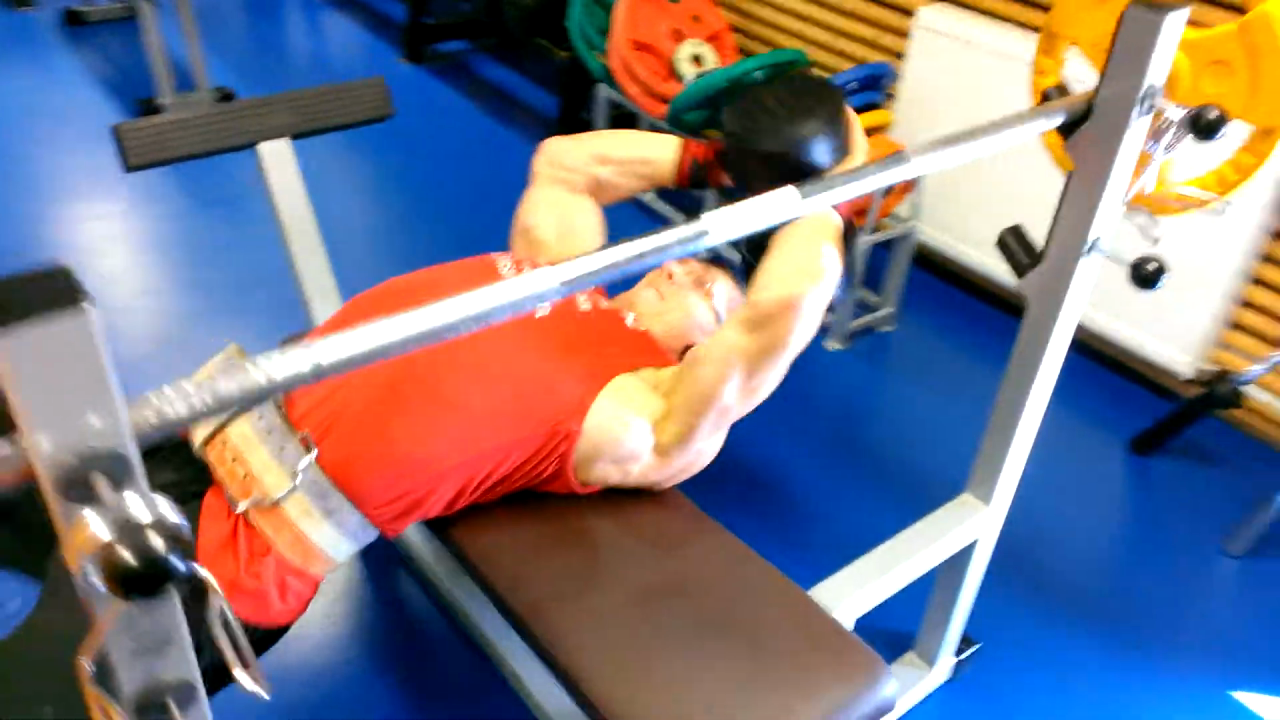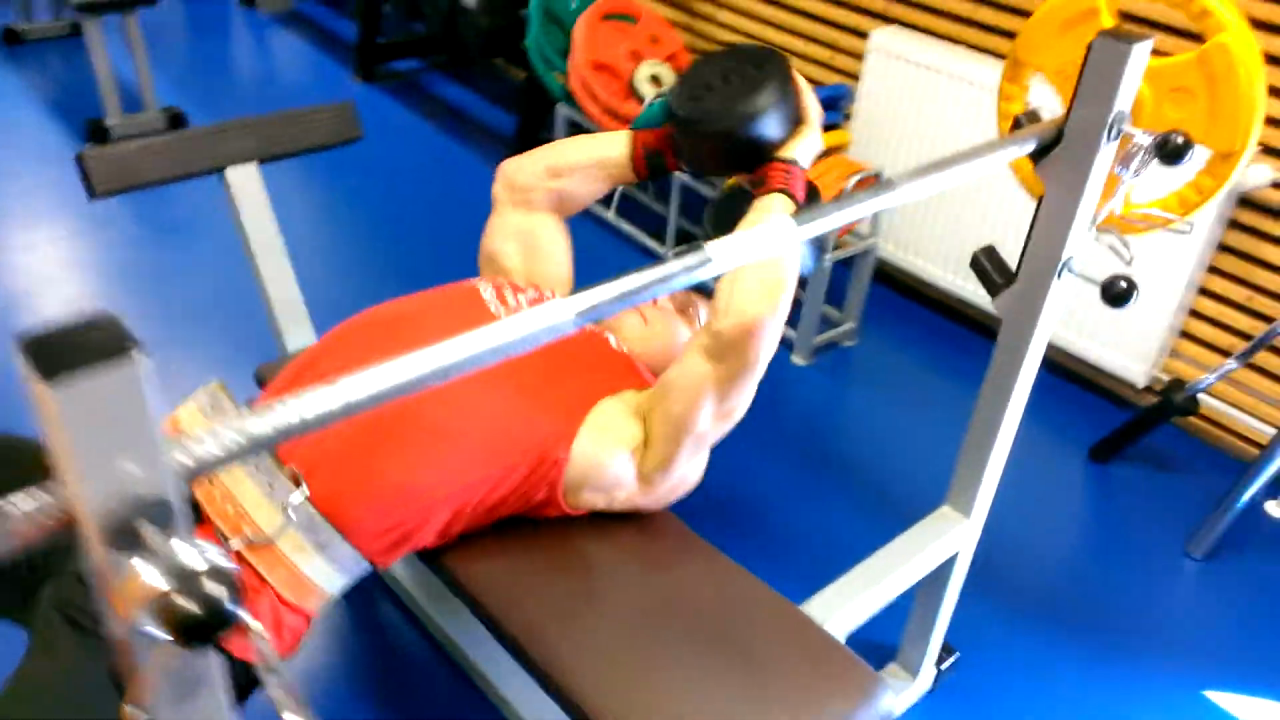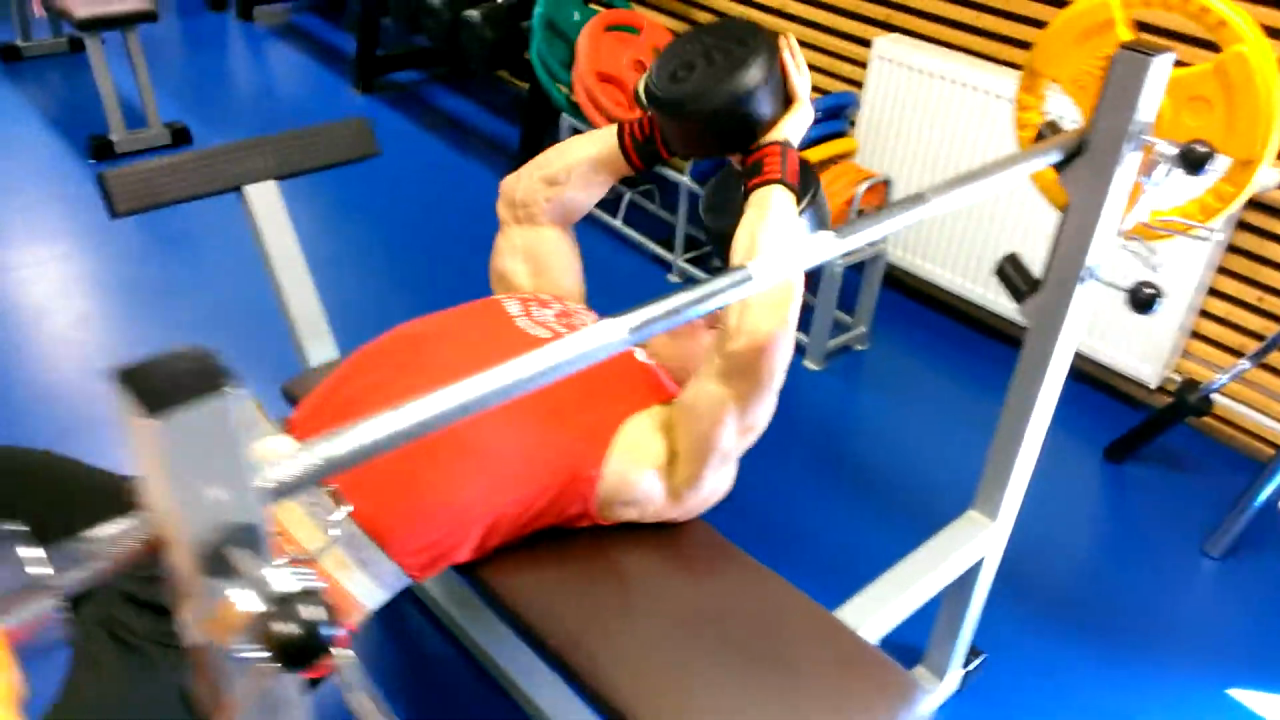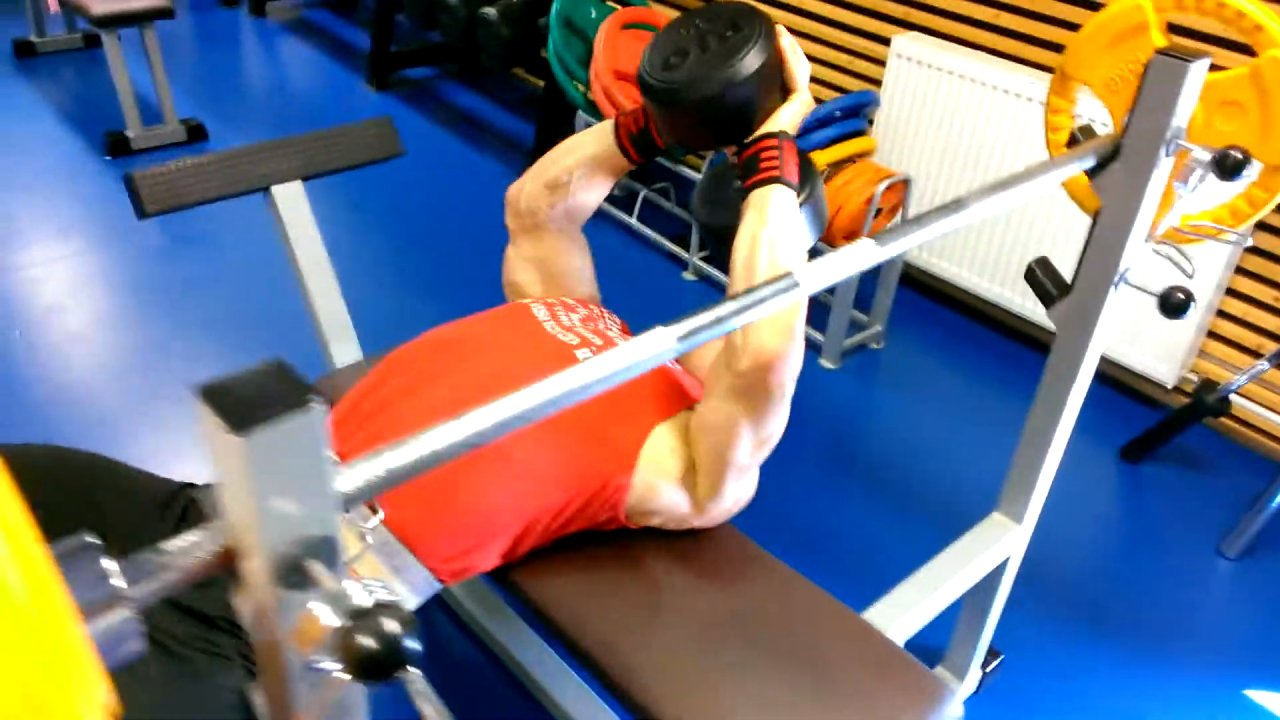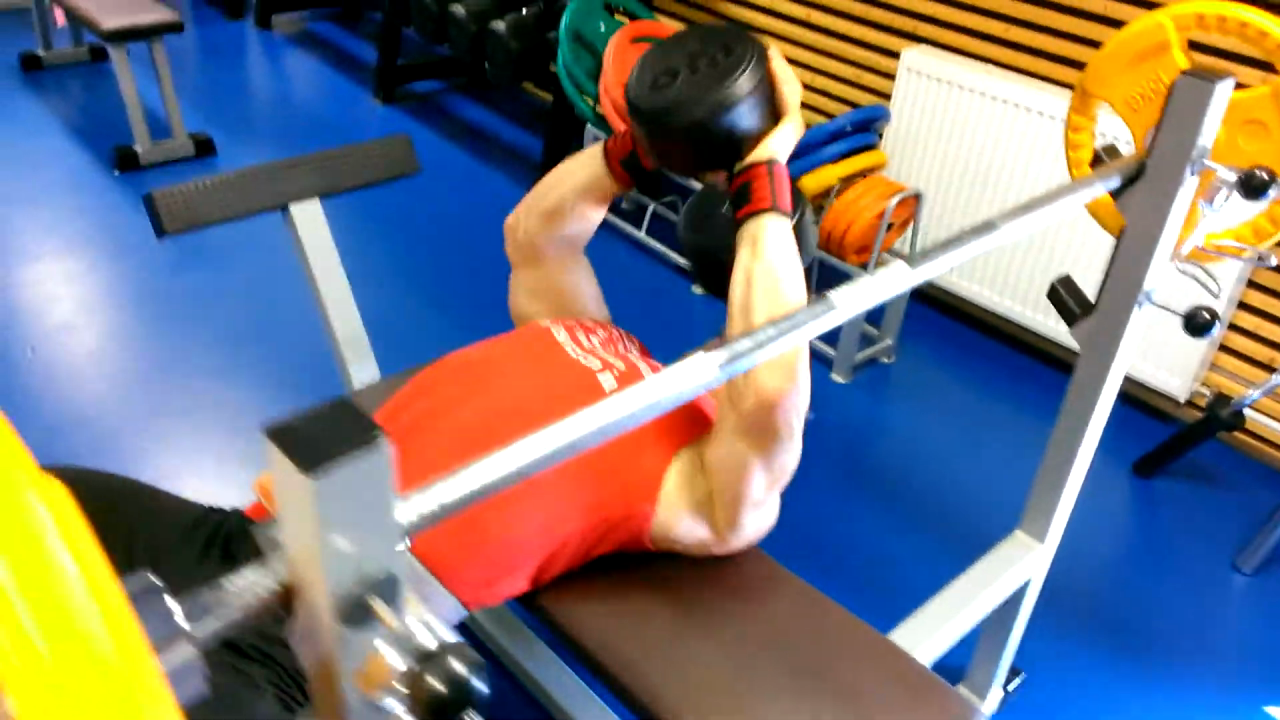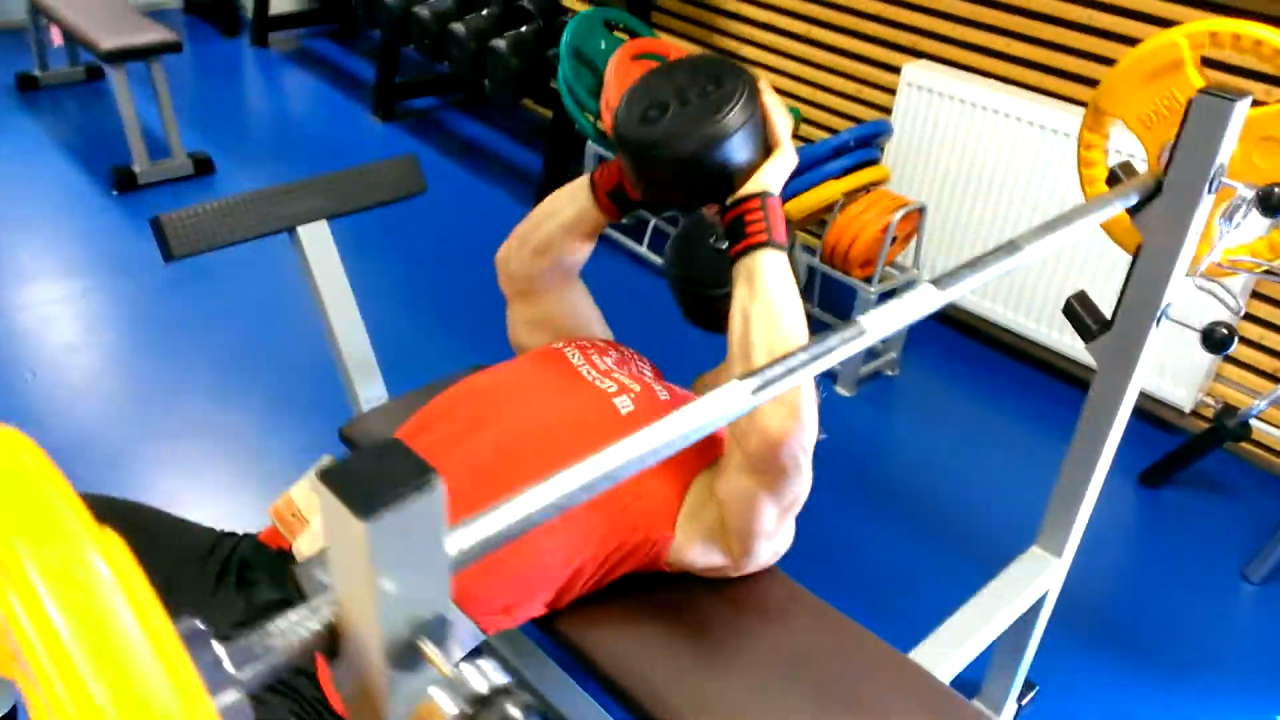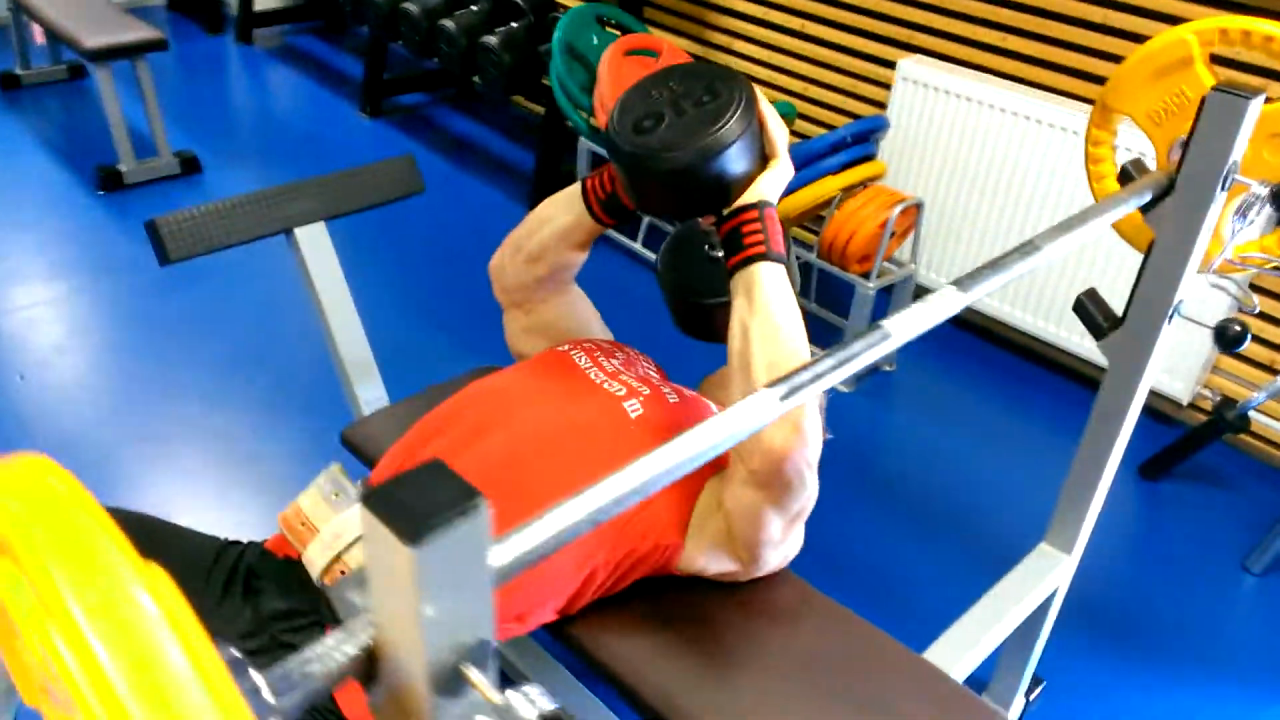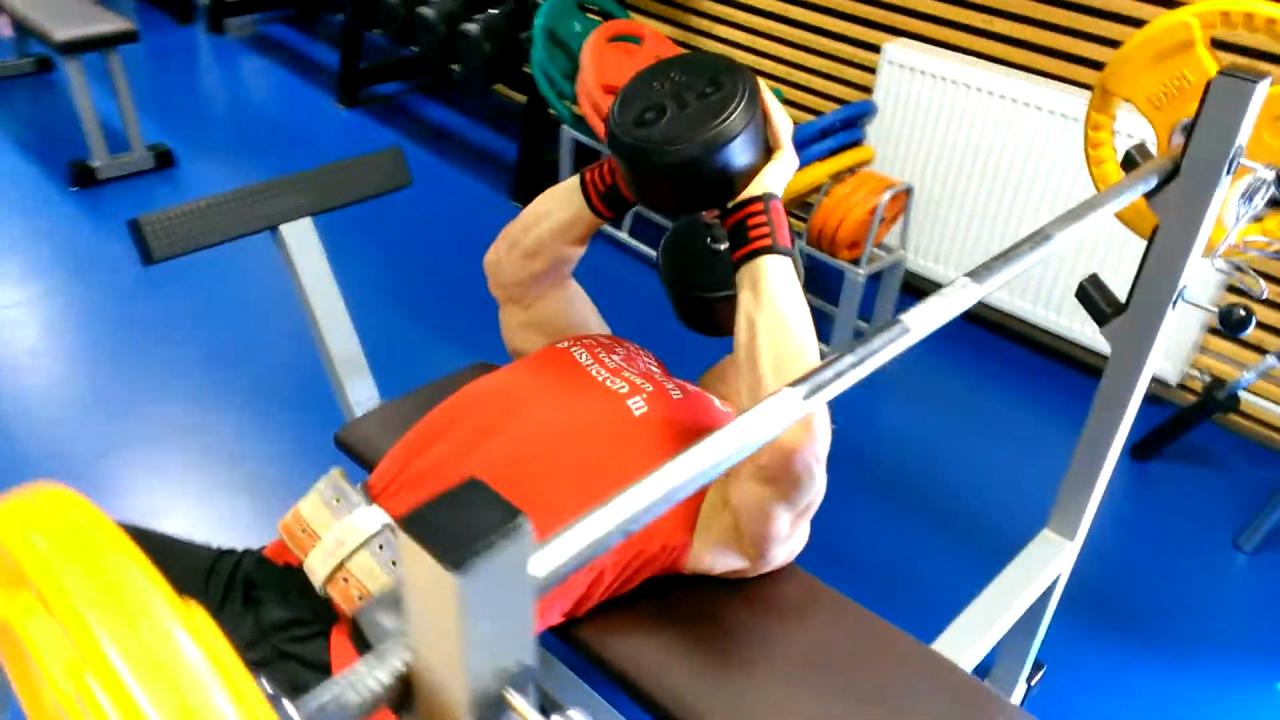
dt=0.1s
person 1, frame 1
left shoulder: (647, 419)
right shoulder: (565, 289)
left elbow: (779, 315)
right elbow: (564, 161)
left wrist: (825, 197)
right wrist: (716, 157)
person 1, frame 2
left shoulder: (632, 447)
right shoulder: (539, 303)
left elbow: (739, 332)
right elbow: (523, 180)
left wrist: (781, 178)
right wrist: (668, 142)
person 1, frame 3
left shoulder: (669, 454)
right shoulder: (566, 322)
left elbow: (757, 342)
right elbow: (530, 197)
left wrist: (773, 163)
right wrist: (657, 134)
person 1, frame 4
left shoulder: (695, 469)
right shoulder: (586, 327)
left elbow: (766, 356)
right elbow: (536, 203)
left wrist: (771, 151)
right wrist: (654, 125)
person 1, frame 5
left shoulder: (724, 492)
right shoulder: (600, 348)
left elbow: (771, 387)
right elbow: (534, 231)
left wrist: (764, 179)
right wrist: (640, 147)
person 1, frame 6
left shoulder: (737, 517)
right shoulder: (610, 367)
left elbow: (778, 427)
right elbow: (527, 262)
left wrist: (756, 214)
right wrist: (628, 178)
person 1, frame 7
left shoulder: (751, 518)
right shoulder: (616, 371)
left elbow: (783, 440)
right elbow: (517, 273)
left wrist: (752, 221)
right wrist: (623, 184)
person 1, frame 8
left shoulder: (757, 510)
right shoulder: (614, 364)
left elbow: (792, 436)
right elbow: (515, 267)
left wrist: (756, 212)
right wrist: (623, 176)
